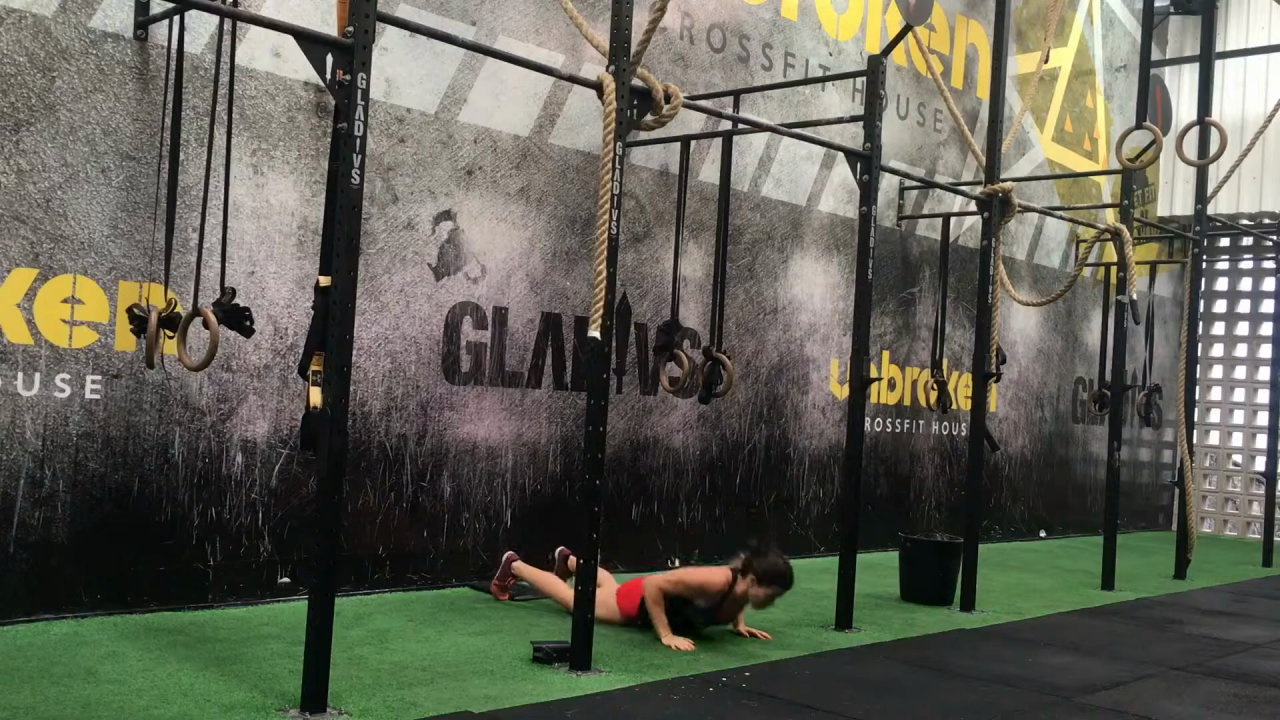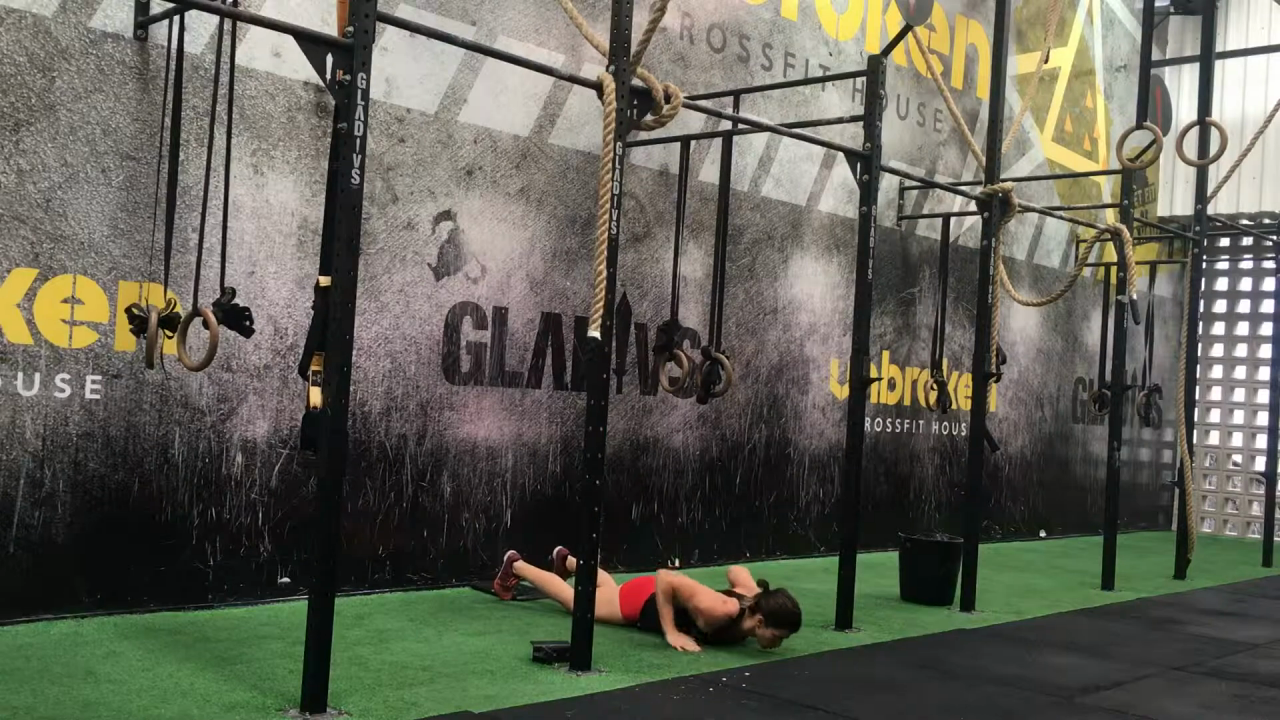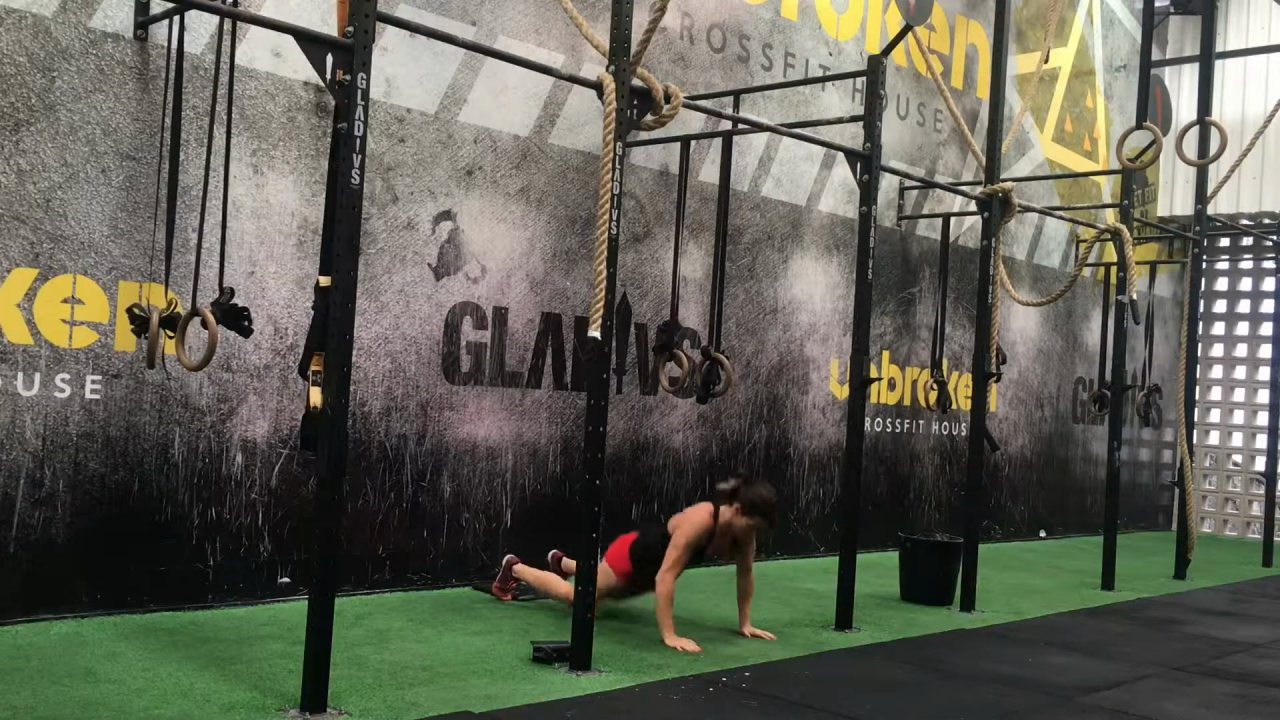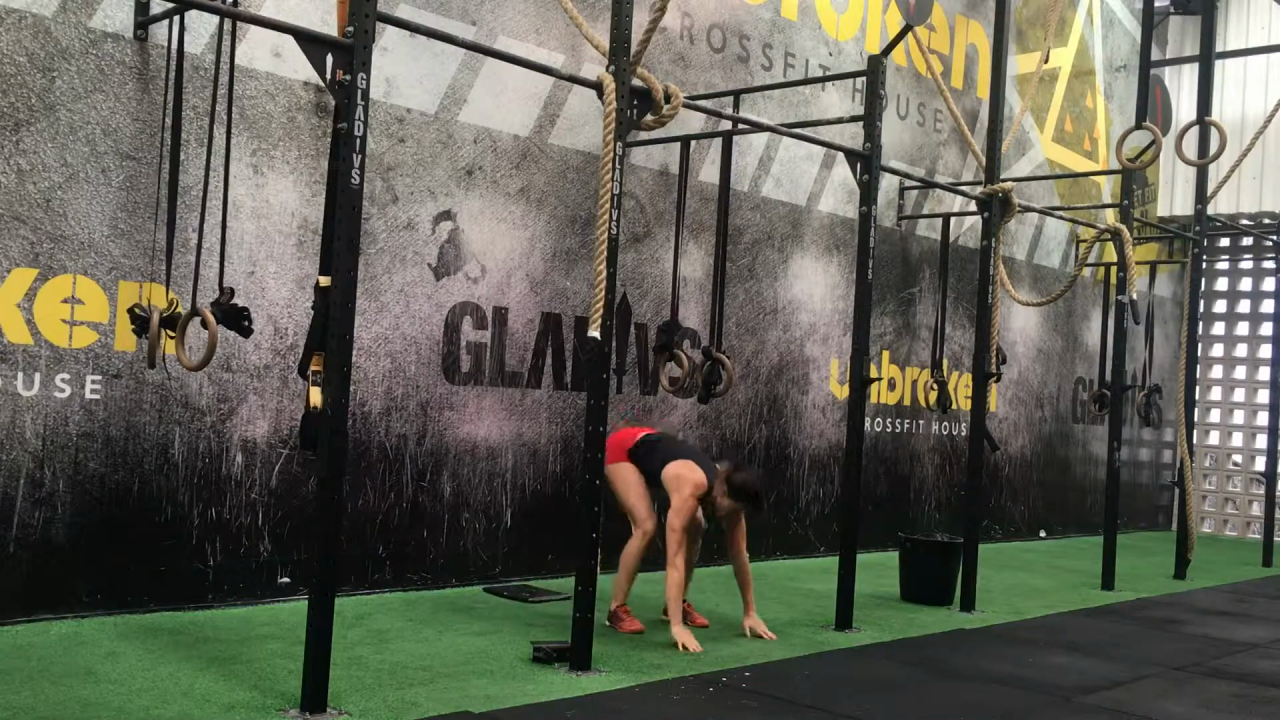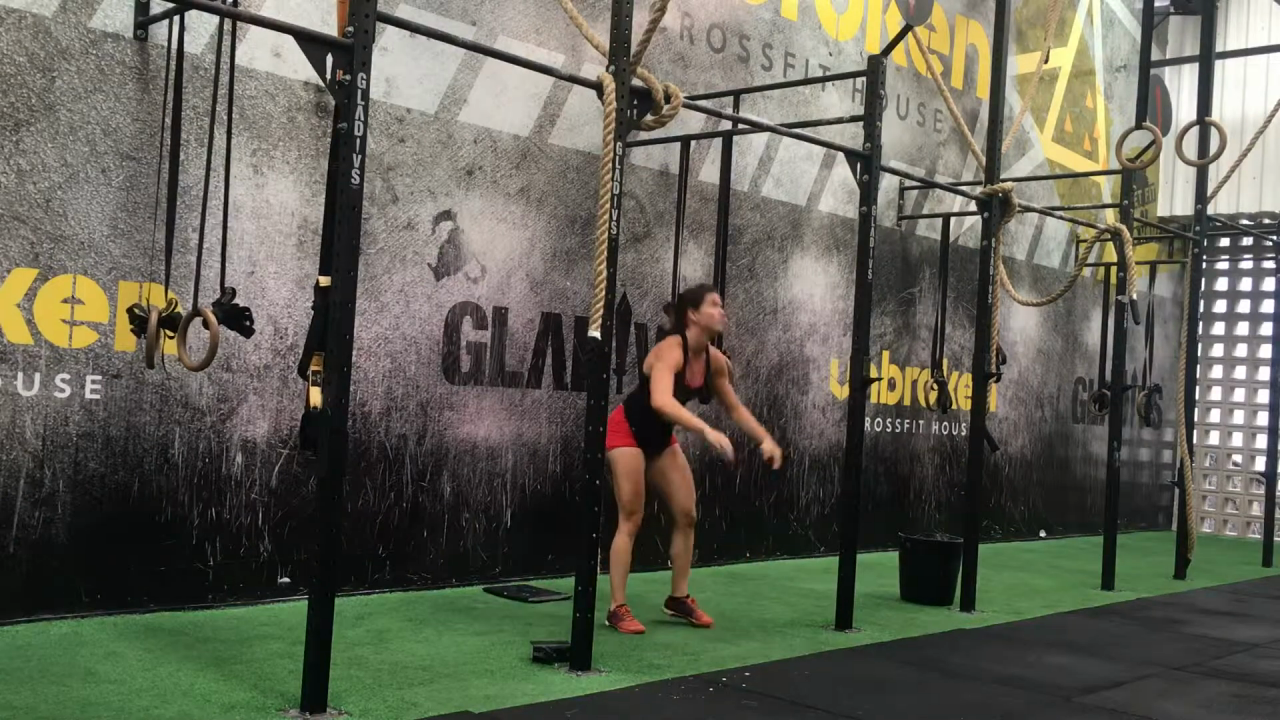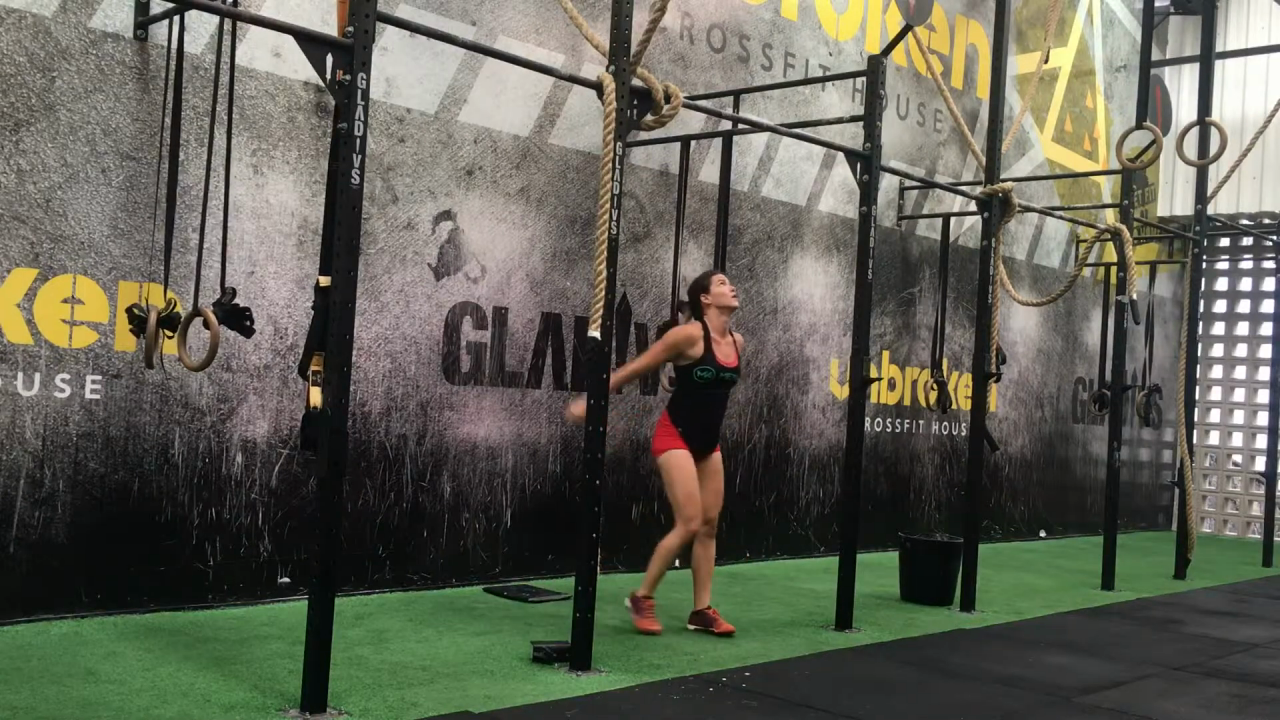
dt=0.5s
person 1, frame 1
left shoulder: (745, 580)
right shoulder: (714, 583)
right elbow: (650, 583)
left wrist: (738, 620)
right wrist: (666, 635)
left hip: (663, 595)
right hip: (638, 602)
left knee: (612, 586)
right knee: (572, 599)
left ankle: (567, 559)
right ankle: (514, 565)
person 1, frame 2
left shoulder: (754, 599)
right shoulder: (720, 612)
left elbow: (736, 569)
right elbow: (664, 576)
right wrist: (671, 633)
left hip: (660, 597)
right hip: (641, 604)
left knee: (611, 585)
right knee: (574, 599)
left ankle: (566, 559)
right ankle: (516, 564)
person 1, frame 3
left shoulder: (739, 522)
right shoulder: (700, 521)
left elbow: (745, 573)
right elbow: (666, 576)
left wrist: (745, 623)
right wrist: (669, 635)
left hip: (646, 561)
right hip: (631, 557)
left knee: (592, 577)
right knee: (569, 593)
left ankle: (561, 559)
right ankle: (514, 569)
person 1, frame 4
left shoulder: (732, 490)
right shoulder: (689, 489)
left elbow: (739, 556)
right elbow: (674, 558)
left wrist: (750, 614)
right wrist: (678, 627)
left hip: (655, 445)
right hip: (624, 448)
left knee: (694, 530)
right knee: (646, 527)
left ankle: (676, 603)
right ankle: (617, 608)
person 1, frame 5
left shoulder: (715, 360)
right shoulder: (671, 349)
left elbow: (735, 408)
right elbow: (661, 401)
left wrist: (765, 440)
right wrist: (707, 431)
left hip: (662, 438)
right hip: (628, 431)
left knee: (686, 515)
right knee: (631, 518)
left ankle: (679, 597)
right ankle: (617, 609)
person 1, frame 6
left shoulder: (736, 341)
right shoulder: (689, 335)
right elbow: (634, 368)
right wrist: (588, 399)
left hip: (709, 442)
right hip: (676, 436)
left knee: (709, 526)
right knee: (688, 525)
left ankle: (703, 609)
right ankle: (642, 597)
